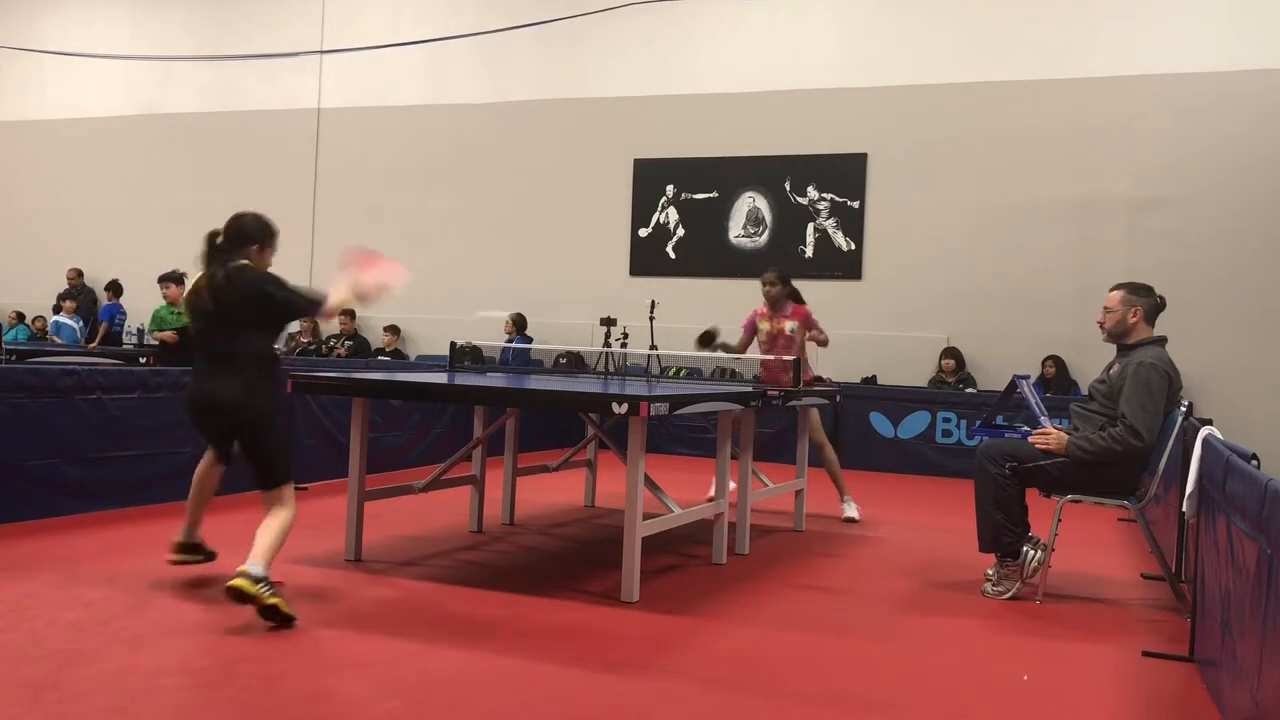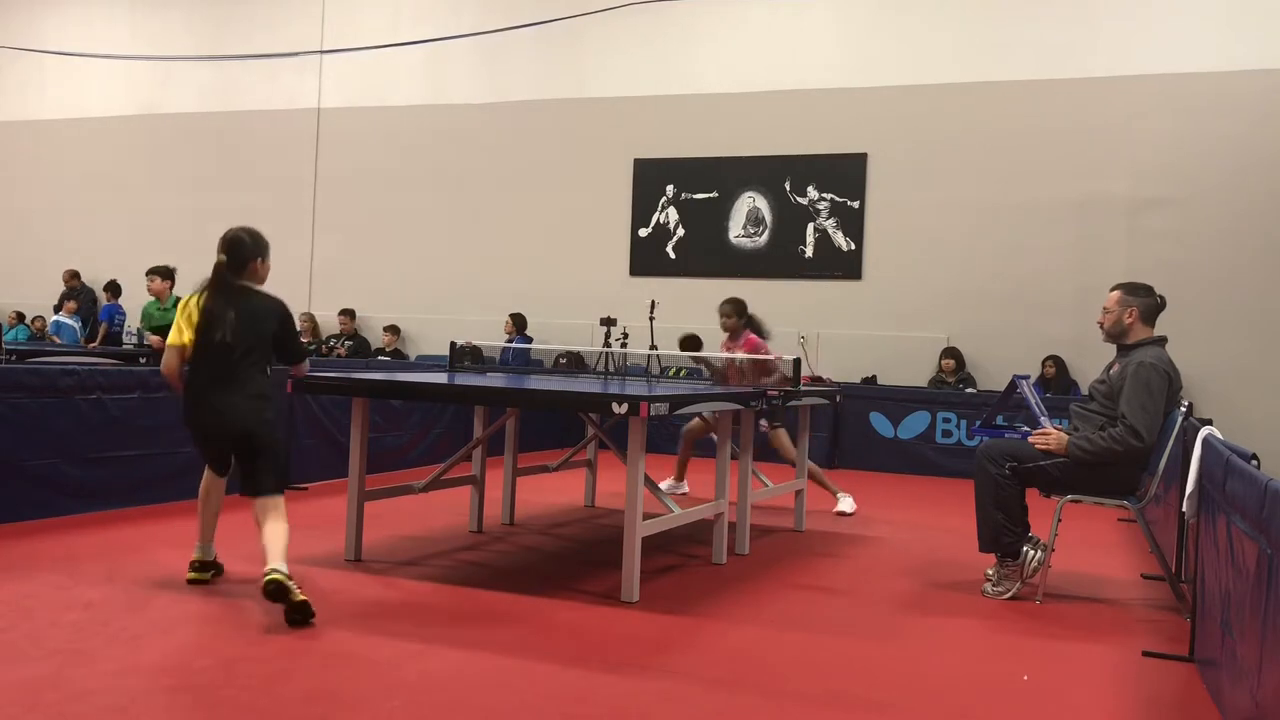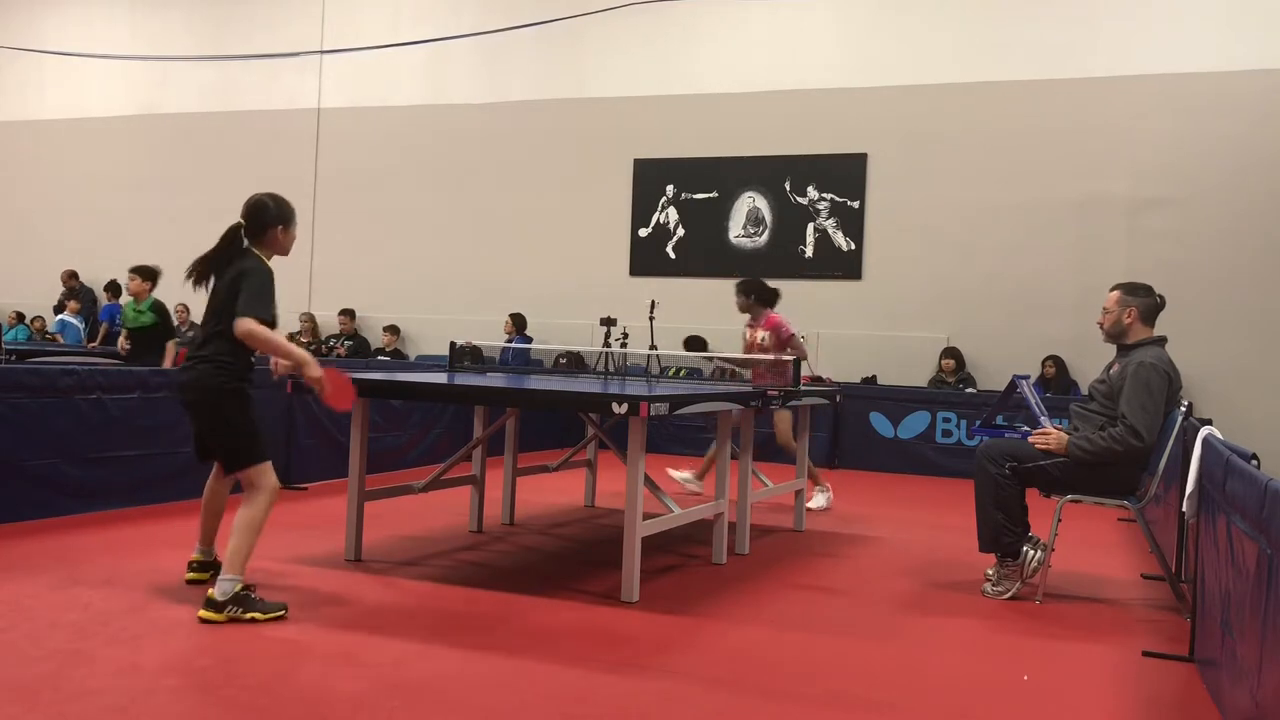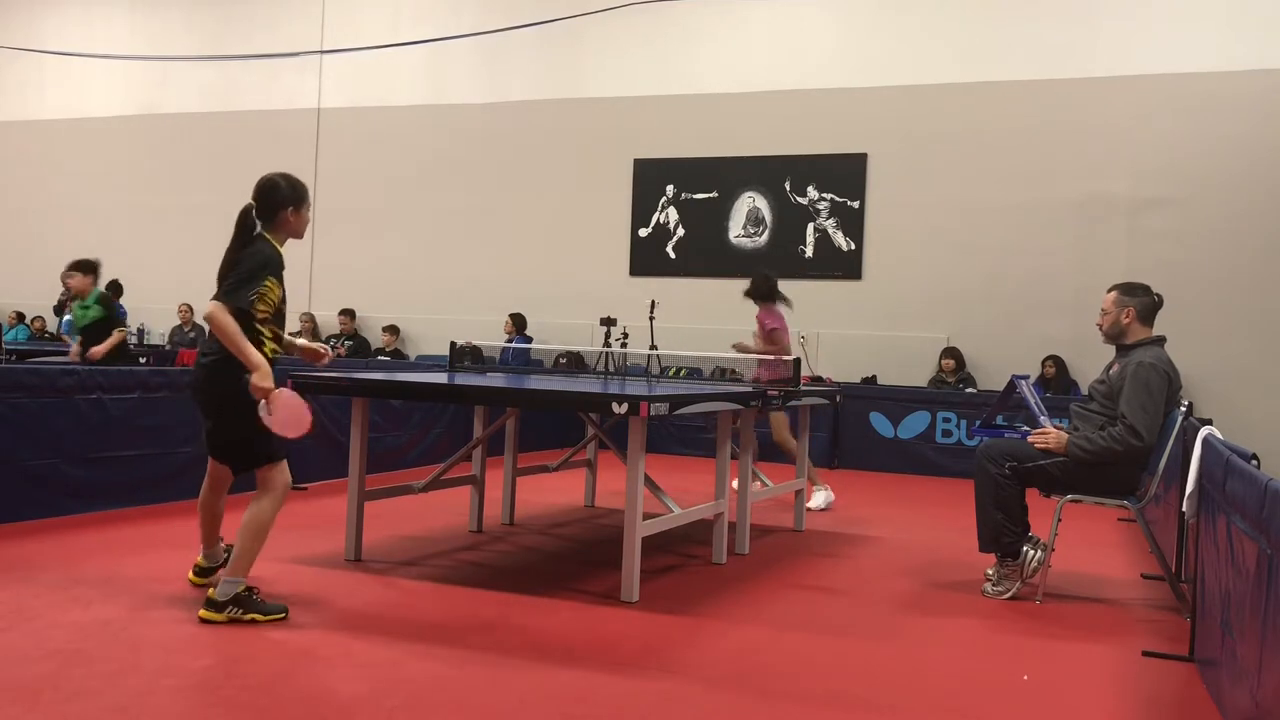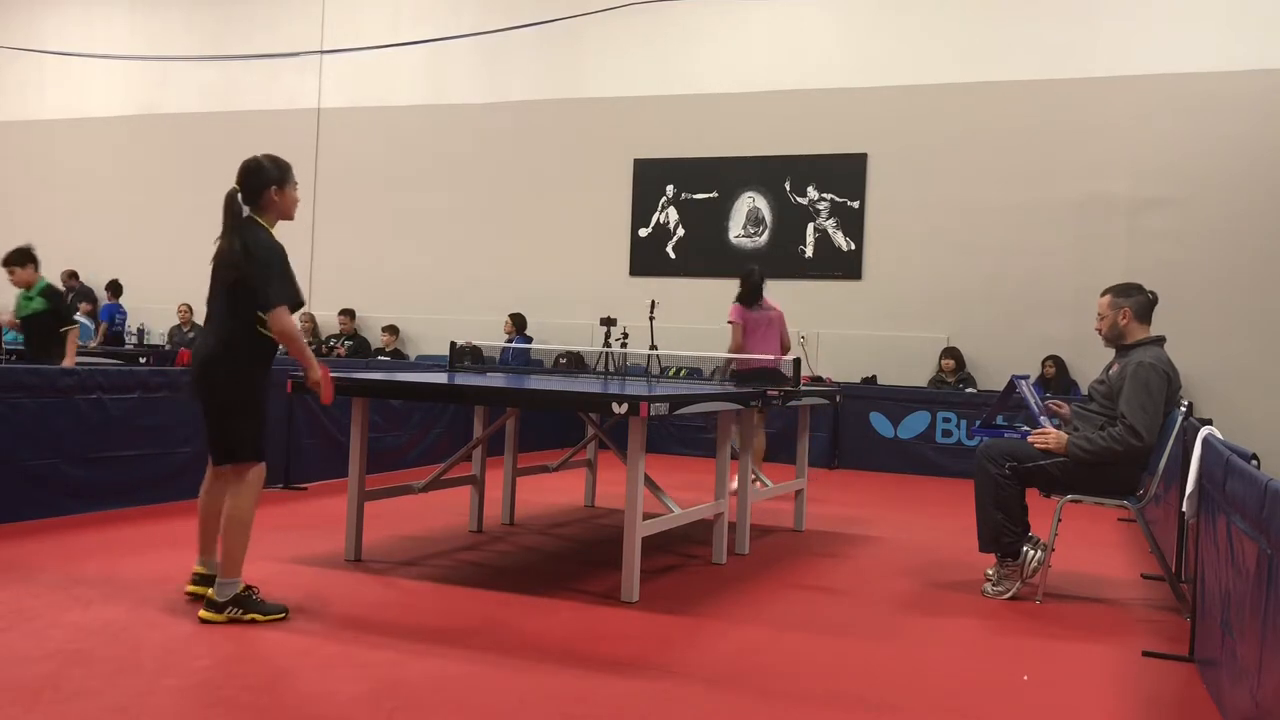
dt=0.3s
person 1, frame 1
left shoulder: (207, 286)
right shoulder: (260, 282)
right elbow: (321, 308)
right wrist: (349, 289)
left hip: (204, 397)
right hip: (249, 401)
left knee: (216, 456)
right knee: (281, 501)
left ankle: (188, 539)
right ankle: (252, 575)
person 1, frame 2
left shoulder: (198, 302)
right shoulder: (273, 308)
left elbow: (171, 367)
right elbow: (300, 367)
left wrist: (186, 384)
left hip: (204, 413)
right hip: (253, 415)
left knee: (216, 469)
right knee: (271, 510)
left ankle: (204, 559)
right ankle: (278, 571)
person 1, frame 3
left shoulder: (238, 262)
right shoulder: (256, 271)
right elbow: (247, 328)
left wrist: (280, 351)
right wrist: (301, 357)
left hip: (200, 381)
right hip: (218, 387)
left knee: (225, 469)
right knee: (263, 485)
left ankle: (204, 559)
right ankle: (226, 595)
person 1, frame 4
left shoulder: (260, 252)
right shoulder: (262, 257)
right elbow: (216, 312)
left wrist: (297, 347)
right wrist: (257, 365)
left hip: (221, 379)
right hip: (231, 382)
left knee: (221, 472)
right knee: (275, 482)
left ankle: (210, 559)
right ankle: (227, 595)
person 1, frame 5
left shoulder: (237, 238)
right shoulder: (266, 247)
right elbow: (281, 321)
left wrist: (293, 349)
right wrist: (312, 365)
left hip: (214, 365)
right hip: (236, 372)
left knee: (222, 468)
right knee: (247, 476)
left ankle: (205, 570)
right ankle: (228, 595)
person 2, frame 1
left shoulder: (1147, 365)
right shoulder: (1131, 357)
left elbow: (1133, 438)
left wrist: (1070, 445)
right wrist: (1067, 434)
left hip: (1108, 469)
right hip: (1093, 455)
left knee: (994, 455)
right knee: (997, 451)
left ankle: (1013, 554)
right ankle: (1020, 544)
person 2, frame 2
left shoulder: (1147, 365)
right shoulder: (1131, 357)
left elbow: (1133, 438)
left wrist: (1070, 445)
right wrist: (1068, 434)
left hip: (1107, 469)
right hip: (1095, 456)
left knee: (994, 455)
right knee: (996, 452)
left ankle: (1013, 553)
right ankle: (1020, 545)
person 2, frame 3
left shoulder: (1147, 366)
right shoulder: (1132, 357)
left elbow: (1133, 438)
left wrist: (1069, 446)
right wrist: (1068, 434)
left hip: (1107, 469)
right hip: (1093, 456)
left knee: (994, 455)
right knee: (998, 451)
left ankle: (1013, 554)
right ankle: (1019, 544)
person 2, frame 4
left shoulder: (1146, 365)
right shoulder: (1131, 357)
left elbow: (1133, 438)
left wrist: (1070, 444)
right wrist: (1069, 433)
left hip: (1107, 469)
right hip: (1094, 456)
left knee: (994, 455)
right knee: (998, 451)
left ankle: (1013, 554)
right ankle: (1019, 545)
person 2, frame 5
left shoulder: (1146, 366)
right shoulder: (1131, 357)
left elbow: (1133, 438)
left wrist: (1070, 445)
right wrist: (1074, 416)
left hip: (1108, 469)
right hip: (1093, 456)
left knee: (994, 455)
right knee: (999, 451)
left ankle: (1013, 554)
right ankle: (1020, 544)
person 3, frame 1
left shoulder: (802, 313)
right shoulder: (758, 316)
left elbow: (823, 338)
right elbow: (739, 350)
left wrist: (820, 338)
right wrist: (722, 346)
left knee: (818, 440)
left ankle: (846, 499)
person 3, frame 2
left shoulder: (755, 343)
right shoulder: (727, 344)
left elbow: (775, 373)
right wrist: (705, 363)
left knee: (791, 456)
right knee: (688, 432)
left ankle: (840, 495)
right ankle: (678, 482)
person 3, frame 3
left shoulder: (776, 322)
right shoulder: (751, 324)
left elbow: (802, 353)
left wrist: (774, 357)
left knee: (785, 441)
left ankle: (822, 489)
right ankle: (696, 478)
person 3, frame 4
left shoulder: (766, 316)
right shoulder: (769, 314)
left elbow: (784, 350)
left wrist: (752, 349)
right hip: (769, 381)
left knee: (782, 438)
left ankle: (820, 488)
person 3, frame 5
left shoulder: (739, 308)
right shoulder: (775, 310)
left elbow: (737, 345)
right elbow: (787, 347)
left hip: (747, 371)
right hip: (771, 372)
right knee: (757, 425)
